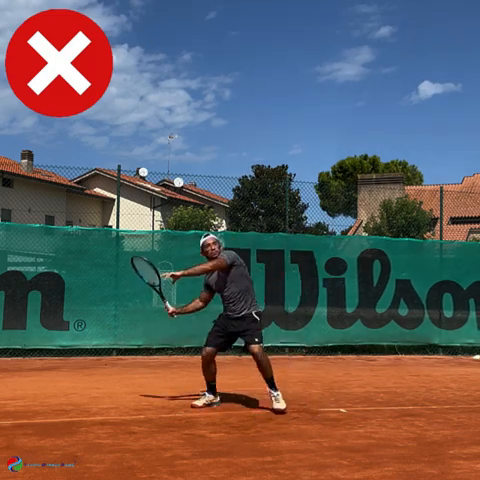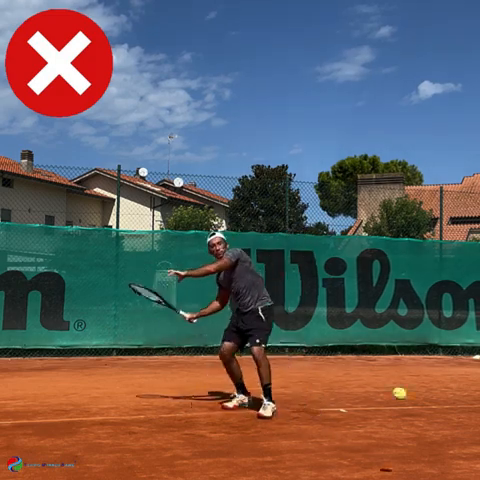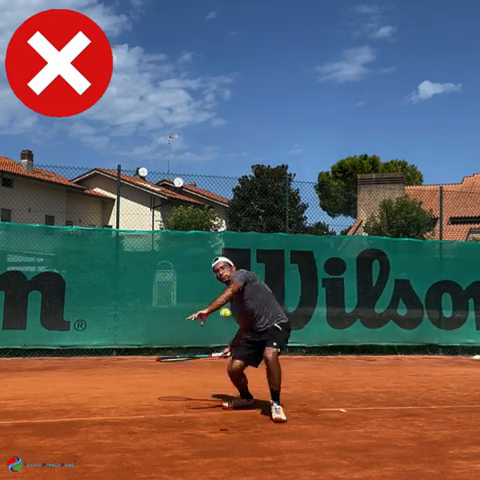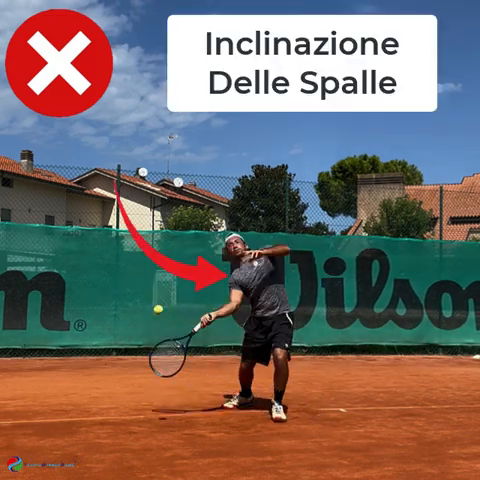
dt=0.4s
person 1, frame 1
left shoulder: (230, 256)
right shoulder: (210, 278)
left elbow: (210, 266)
right elbow: (202, 301)
left wrist: (182, 274)
right wrist: (178, 310)
left hip: (248, 315)
right hip: (227, 318)
left knee: (256, 350)
right knee: (207, 354)
left ankle: (274, 392)
right ankle: (212, 395)
person 1, frame 2
left shoulder: (235, 253)
right shoulder: (221, 276)
left elbow: (212, 268)
right elbow: (220, 302)
left wrist: (185, 274)
right wrist: (196, 315)
left hip: (259, 310)
right hip: (241, 313)
left knee: (257, 351)
right knee: (225, 352)
left ankle: (268, 401)
right ankle: (242, 395)
person 1, frame 3
left shoulder: (242, 274)
right shoulder: (236, 300)
left elbow: (228, 294)
left wrist: (207, 311)
right wrist: (231, 346)
left hip: (277, 325)
right hip: (256, 331)
left knee: (270, 356)
right knee: (233, 368)
left ankle: (276, 404)
right ankle: (245, 398)
person 1, frame 4
left shoulder: (265, 254)
right shoulder: (235, 277)
left elbow: (286, 249)
right elbow: (234, 304)
left wrist: (262, 252)
right wrist: (213, 314)
left hip: (281, 316)
right hip: (257, 321)
left knee: (280, 357)
right knee: (245, 366)
left ankle: (277, 404)
right ankle: (245, 396)
